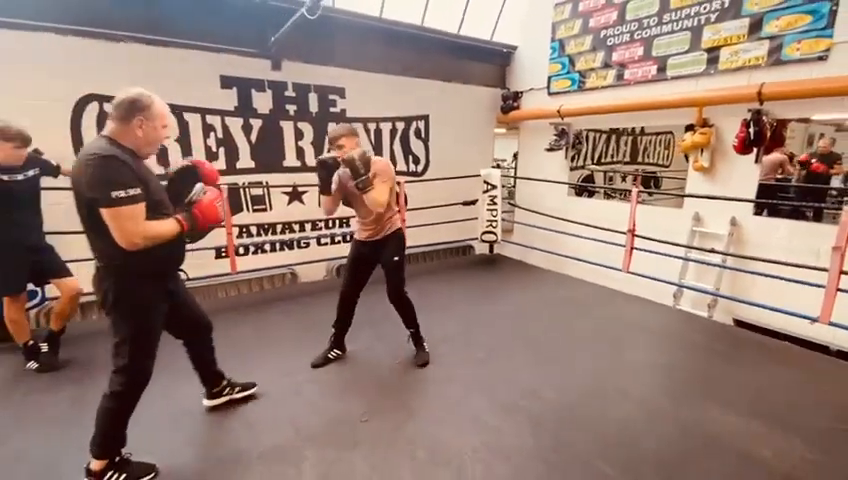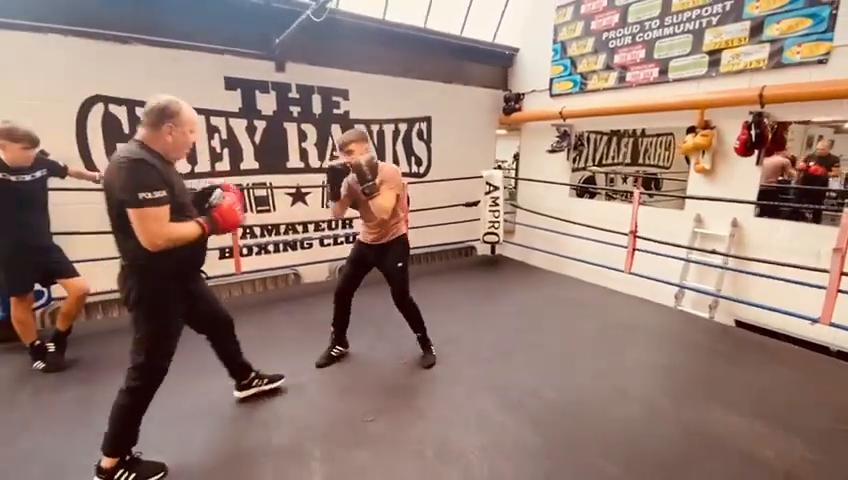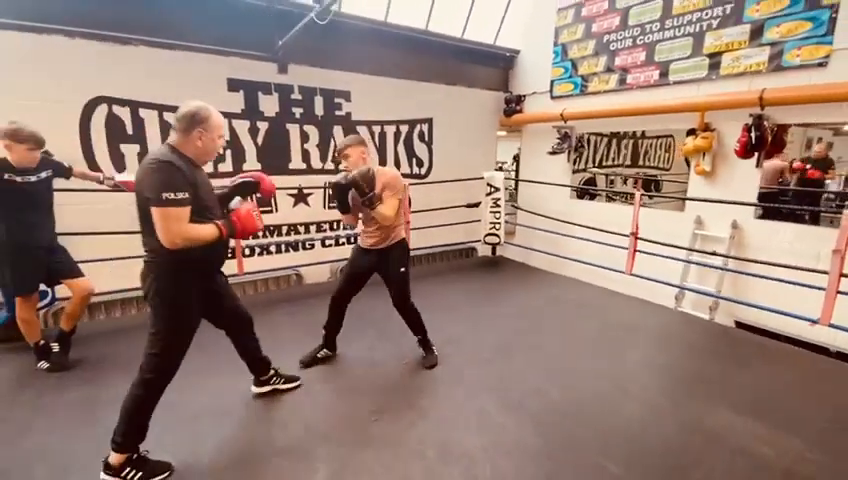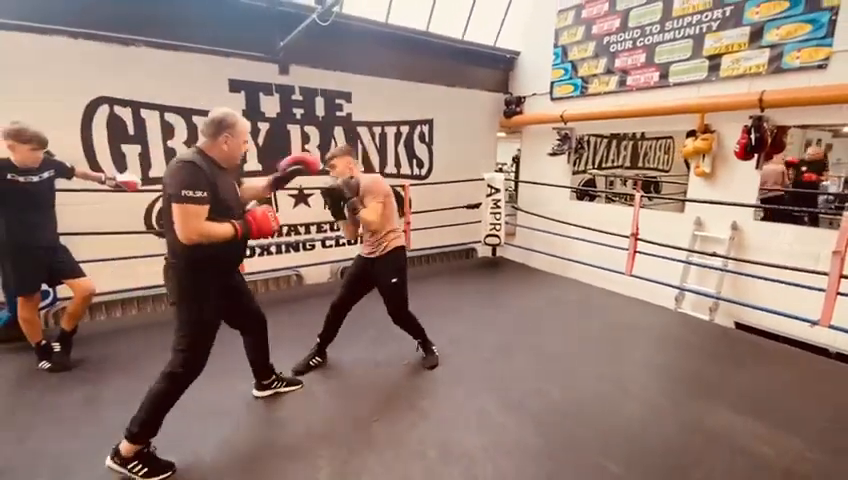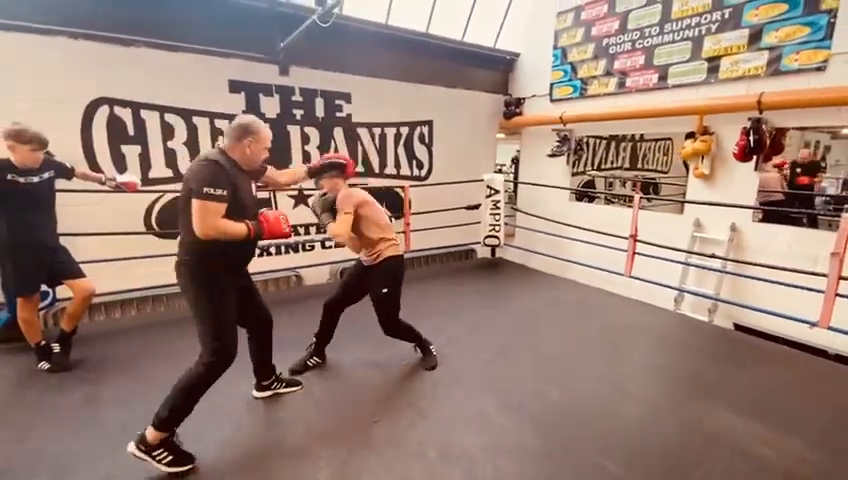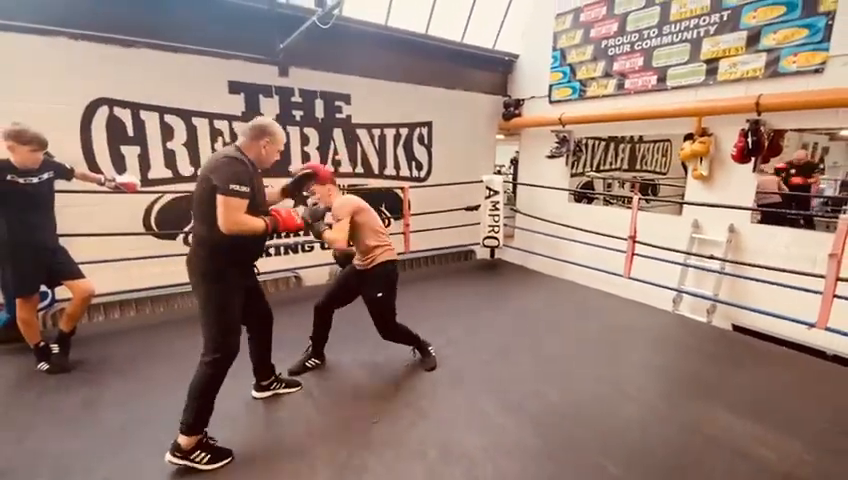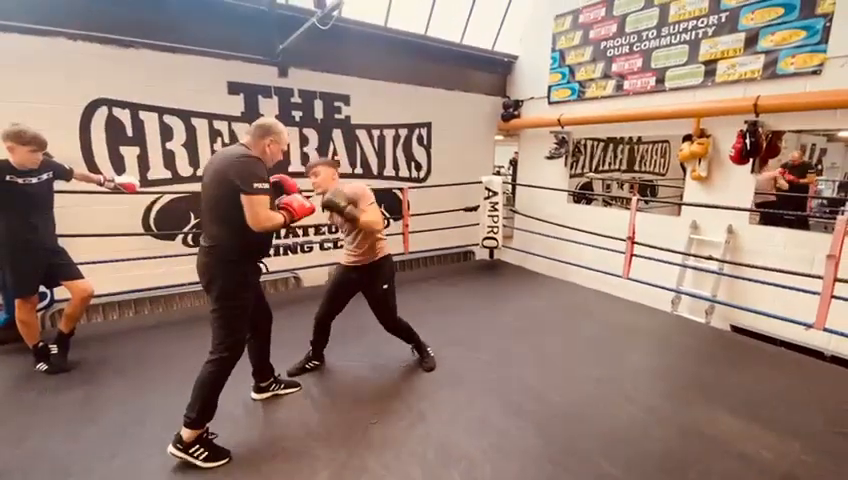
dt=0.1s
person 1, frame 1
left shoulder: (123, 156)
right shoulder: (106, 164)
right elbow: (132, 235)
right wrist: (190, 219)
left hip: (159, 276)
right hip: (133, 285)
left knee: (198, 328)
right knee: (133, 372)
left ankle: (217, 388)
person 1, frame 2
left shoulder: (153, 160)
right shoulder: (136, 167)
right elbow: (155, 237)
left wrist: (203, 203)
right wrist: (210, 222)
left hip: (181, 276)
right hip: (154, 285)
left knee: (220, 325)
right knee: (148, 371)
left ankle: (246, 379)
person 1, frame 3
left shoulder: (189, 165)
right shoulder: (165, 170)
right elbow: (173, 236)
left wrist: (229, 197)
right wrist: (228, 227)
left hip: (204, 274)
right hip: (174, 282)
left knee: (240, 323)
right knee: (160, 367)
left ankle: (265, 376)
person 1, frame 4
left shoulder: (218, 166)
right shoulder: (190, 169)
left elbow: (246, 194)
right elbow: (190, 231)
left wrist: (282, 176)
right wrist: (244, 227)
left hip: (222, 271)
right hip: (195, 278)
left knee: (254, 322)
right knee: (187, 362)
left ankle: (266, 380)
right ankle: (130, 449)
person 1, frame 5
left shoulder: (237, 167)
right shoulder: (212, 169)
left elbow: (279, 178)
right elbow: (206, 227)
left wrist: (321, 167)
right wrist: (257, 227)
left hip: (230, 269)
right hip: (205, 274)
left knee: (260, 321)
right knee: (218, 355)
left ankle: (266, 380)
right ankle: (155, 437)
person 1, frame 6
left shoulder: (244, 165)
right shoulder: (234, 167)
left elbow: (263, 199)
right elbow: (230, 223)
left wrist: (296, 184)
right wrist: (274, 222)
left hip: (236, 265)
right hip: (216, 270)
left knee: (261, 319)
right knee: (221, 350)
left ankle: (265, 380)
right ankle: (187, 441)
person 1, frame 7
left shoulder: (223, 158)
right shoulder: (251, 166)
right elbow: (259, 221)
left wrist: (270, 191)
right wrist: (289, 212)
left hip: (220, 258)
right hip: (228, 266)
left knee: (260, 319)
right knee: (227, 348)
left ankle: (264, 380)
right ankle: (189, 435)
person 2, frame 1
left shoulder: (34, 163)
left elbow: (63, 170)
left hip: (37, 245)
left knee: (72, 289)
left ankle: (49, 343)
right ankle: (31, 352)
person 2, frame 2
left shoulder: (41, 164)
left elbow: (71, 171)
left wrist: (99, 177)
left hip: (44, 245)
left knee: (80, 289)
right knee: (21, 301)
left ankle: (56, 342)
right ankle: (37, 351)
person 2, frame 3
left shoulder: (47, 164)
left elbow: (76, 171)
left wrist: (106, 179)
left hip: (49, 244)
left knee: (84, 289)
right knee: (26, 301)
left ankle: (60, 343)
right ankle: (41, 351)
person 2, frame 4
left shoulder: (50, 165)
left elbow: (79, 172)
left wrist: (109, 179)
left hip: (51, 245)
left knee: (86, 289)
right knee: (28, 301)
left ankle: (62, 343)
right ankle: (44, 352)
person 2, frame 5
left shoulder: (50, 166)
left elbow: (78, 172)
left wrist: (108, 180)
left hip: (51, 246)
left knee: (86, 290)
right knee: (27, 302)
left ankle: (62, 343)
right ankle: (43, 352)
person 2, frame 6
left shoulder: (49, 166)
left elbow: (77, 173)
left wrist: (107, 181)
left hip: (50, 246)
left knee: (85, 290)
right knee: (26, 302)
left ankle: (60, 344)
right ankle: (42, 353)
person 2, frame 7
left shoulder: (48, 167)
left elbow: (76, 174)
left wrist: (107, 182)
left hip: (49, 247)
left knee: (84, 291)
right knee: (25, 303)
left ankle: (59, 344)
right ankle: (40, 354)
person 3, frame 1
left shoulder: (380, 166)
right shoulder: (342, 173)
left elbow: (379, 206)
right elbow: (328, 210)
left wrist: (361, 177)
right wrist: (325, 178)
left hip: (390, 238)
right hip: (362, 240)
left knee: (396, 293)
right knee: (348, 293)
left ankle: (419, 342)
right ankle: (337, 345)
person 3, frame 2
left shoulder: (389, 172)
right shoulder: (351, 178)
left elbow: (383, 212)
right elbow: (337, 214)
left wrist: (368, 183)
right wrist: (334, 184)
left hip: (393, 242)
right hip: (365, 243)
left knee: (401, 297)
right knee: (342, 291)
left ankle: (426, 345)
right ankle: (338, 343)
person 3, frame 3
left shoulder: (389, 176)
right shoulder: (354, 184)
left elbow: (387, 218)
right elbow: (349, 223)
left wrist: (367, 193)
right wrist: (341, 200)
left hip: (393, 247)
right hip: (365, 248)
left knee: (402, 303)
right knee: (339, 297)
left ankle: (426, 345)
right ankle: (327, 345)
person 3, frame 4
left shoulder: (373, 183)
right shoulder: (346, 190)
left elbow: (373, 223)
right elbow: (351, 234)
left wrist: (352, 200)
right wrist: (337, 208)
left hip: (390, 255)
right hip: (367, 256)
left knee: (398, 312)
right knee: (339, 305)
left ankle: (427, 346)
right ankle: (319, 352)
person 3, frame 5
left shoulder: (348, 196)
right shoulder: (351, 199)
left elbow: (340, 235)
right elbow: (357, 244)
left wrist: (323, 214)
left hip: (387, 262)
right hip: (368, 263)
left knee: (389, 323)
right knee: (332, 305)
left ankle: (424, 346)
right ankle: (317, 352)
person 3, frame 6
left shoulder: (344, 203)
right shoulder: (344, 206)
left elbow: (339, 243)
left wrist: (317, 225)
right wrist: (345, 255)
left hip: (381, 267)
right hip: (360, 267)
left knee: (386, 327)
right knee: (322, 307)
left ankle: (423, 347)
right ankle: (315, 354)
person 3, frame 7
left shoulder: (356, 190)
right shoulder: (332, 202)
left elbow: (376, 224)
left wrist: (344, 211)
left hip: (377, 263)
right hip: (349, 266)
left knee: (389, 320)
right knee: (323, 315)
left ankle: (421, 349)
right ankle: (315, 356)
